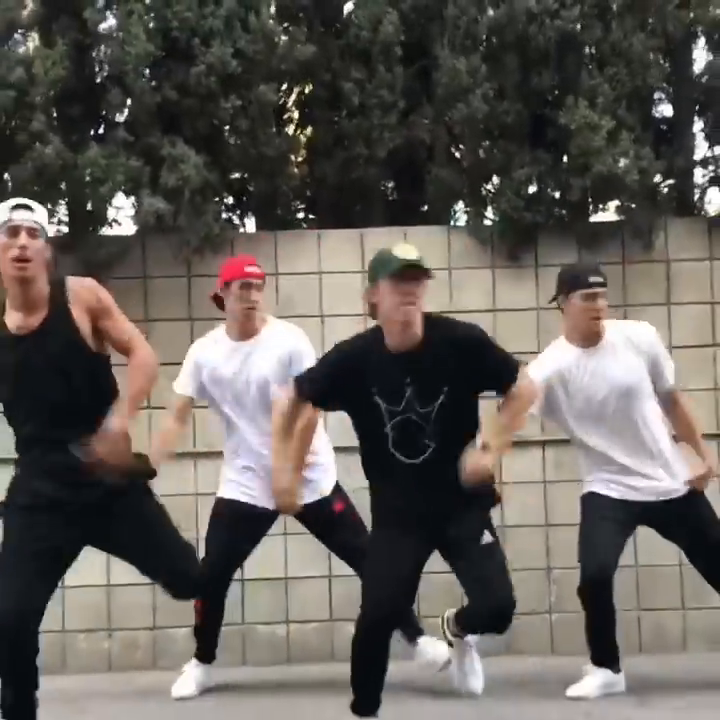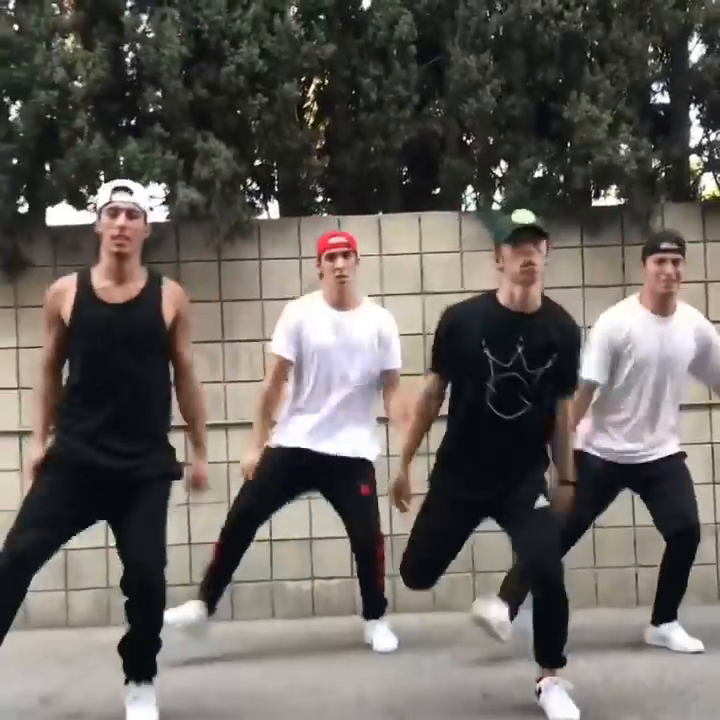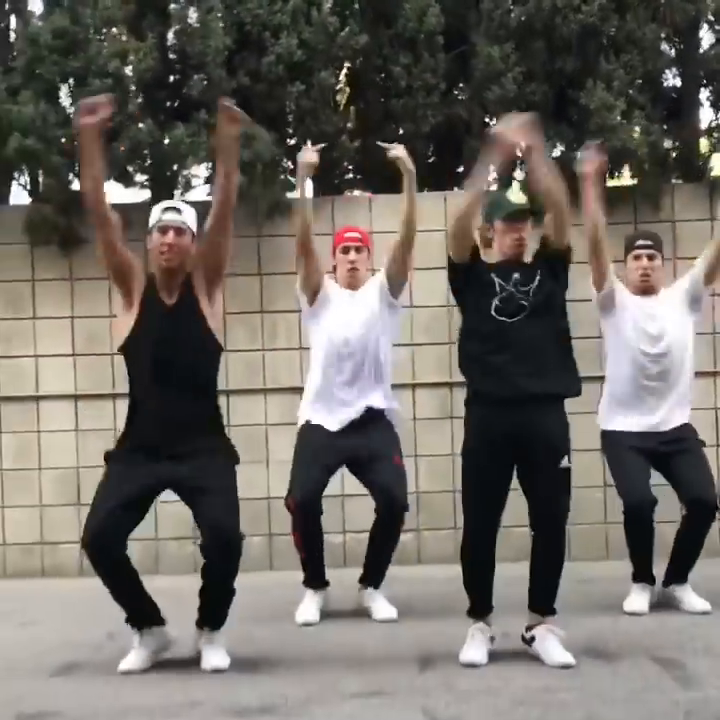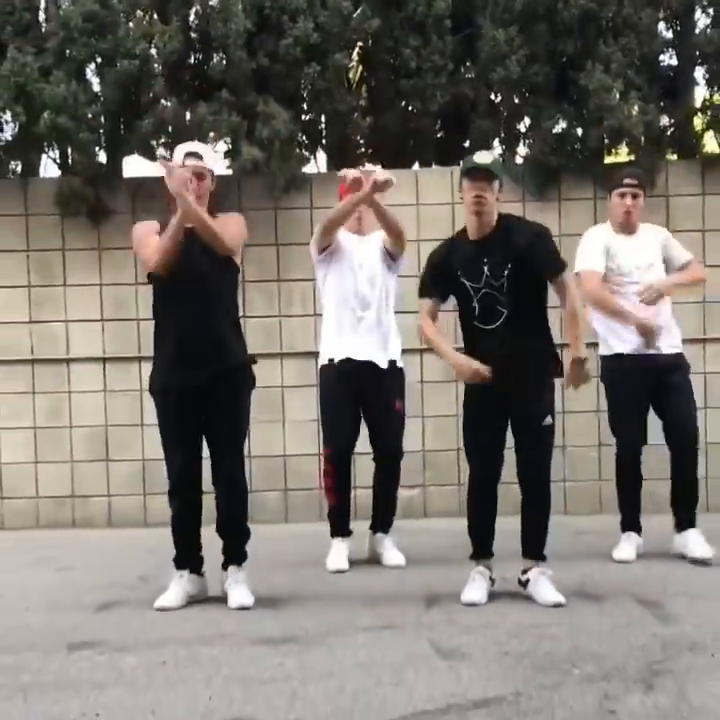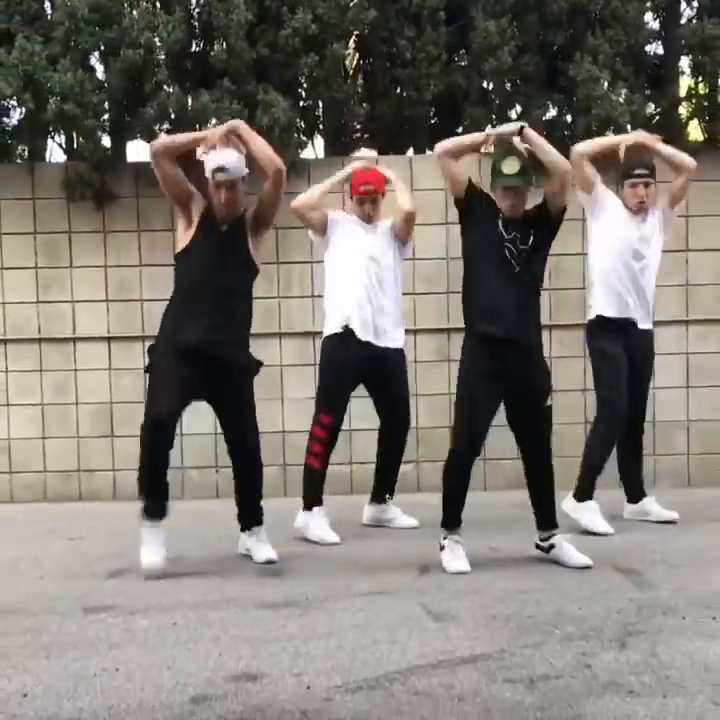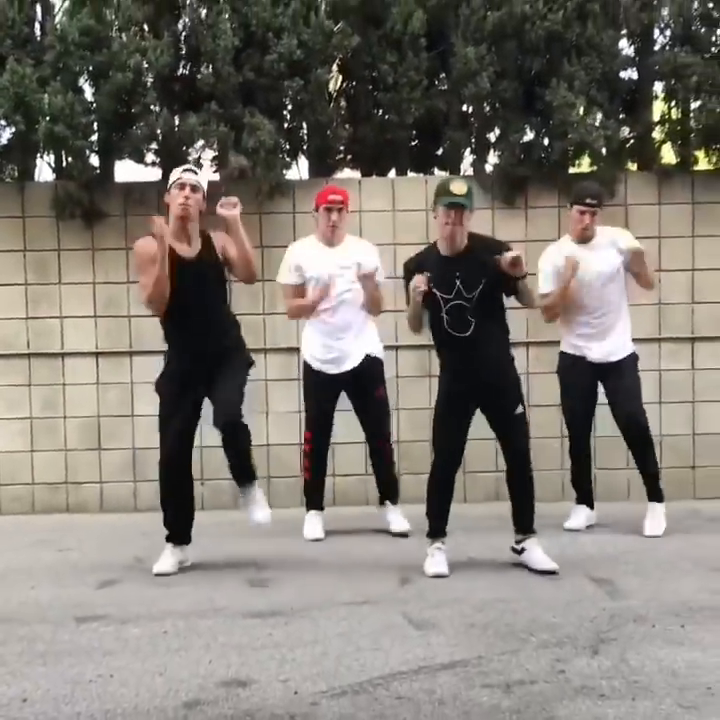
dt=0.4s
person 1, frame 1
left shoulder: (83, 296)
left elbow: (144, 357)
left wrist: (121, 421)
left hip: (111, 480)
left knee: (188, 575)
left ankle: (182, 584)
person 1, frame 2
left shoulder: (169, 296)
right shoulder: (66, 293)
left elbow: (186, 379)
right elbow: (51, 370)
left wrist: (201, 453)
left hip: (144, 464)
right hip: (76, 456)
left knee: (145, 578)
person 1, frame 3
left shoulder: (206, 285)
right shoulder: (132, 286)
left elbow: (224, 209)
right elbow: (96, 209)
left wrist: (229, 143)
right wrist: (89, 138)
left hip: (203, 447)
right hip: (141, 447)
left knee: (224, 537)
right knee: (99, 535)
left ankle: (211, 632)
right ankle: (149, 631)
person 1, frame 4
left shoulder: (228, 223)
right shoulder: (148, 231)
left elbow: (225, 242)
right elbow: (160, 264)
left wrist: (188, 202)
right wrist: (177, 204)
left hip: (227, 369)
right hip: (173, 373)
left knee: (229, 472)
right knee: (182, 478)
left ankle: (234, 569)
right ankle: (188, 572)
person 1, frame 5
left shoulder: (254, 224)
right shoulder: (191, 211)
left elbow: (277, 174)
right elbow: (159, 151)
left wrist: (242, 130)
right wrist: (212, 135)
left hip: (231, 354)
right hip: (181, 346)
left knee: (245, 446)
right knee: (158, 420)
left ankle: (251, 530)
right ankle: (152, 522)
person 1, frame 6
left shoulder: (218, 241)
right shoulder: (150, 245)
left elbow: (250, 275)
right elbow: (156, 305)
left wrist: (235, 223)
right wrist: (161, 250)
left hip: (226, 356)
right hip: (182, 364)
left knee: (230, 419)
right knee: (173, 454)
left ankle: (248, 483)
right ankle: (177, 545)
person 2, frame 1
left shoulder: (459, 339)
right shoulder: (352, 358)
left elbow: (523, 390)
right elbow: (297, 403)
left wrist: (489, 447)
right wrist: (286, 472)
left hip: (463, 505)
right hip: (399, 512)
left knee: (496, 607)
right knee: (378, 619)
left ankle: (458, 628)
person 2, frame 2
left shoulder: (561, 327)
right shoulder: (461, 319)
left elbow: (562, 408)
right elbow: (433, 393)
left wrist: (567, 480)
right wrist: (404, 464)
left hip: (523, 477)
right hip: (457, 473)
left knee: (547, 573)
right knee: (418, 572)
left ankle: (551, 679)
person 2, frame 3
left shoulder: (551, 264)
right shoulder: (469, 271)
left elbow: (561, 212)
right elbow: (458, 227)
left wrist: (532, 148)
right wrist: (492, 155)
left hip: (544, 410)
right hip: (488, 412)
left knee: (551, 524)
right knee: (480, 526)
left ankle: (540, 625)
right ankle: (480, 623)
person 2, frame 4
left shoulder: (529, 236)
right shoulder: (446, 255)
left elbow: (567, 290)
right elbow: (425, 319)
left wrist: (578, 352)
right wrist: (453, 357)
left hip: (533, 374)
right hip: (484, 379)
left knee: (535, 476)
right knee: (482, 477)
left ankle: (534, 568)
right ankle: (481, 567)
person 2, frame 5
left shoulder: (542, 221)
right shoulder: (477, 209)
left elbow: (563, 175)
right elbow: (444, 152)
left wrist: (527, 136)
right wrist: (499, 133)
left hip: (527, 351)
right hip: (482, 349)
left knee: (538, 448)
right knee: (466, 443)
left ankle: (548, 535)
right ankle: (450, 536)
person 2, frame 6
left shoulder: (491, 252)
right shoulder: (420, 264)
left elbow: (529, 303)
right elbow: (416, 326)
left wrist: (519, 275)
right wrist: (413, 301)
left hip: (498, 372)
right hip: (455, 377)
left knee: (519, 455)
right knee: (445, 461)
left ankle: (525, 540)
right ankle: (436, 544)
person 3, frame 1
left shoulder: (289, 341)
right shoulder: (203, 353)
right elbow: (177, 417)
right wrist: (155, 451)
left hip: (311, 478)
right hip: (244, 484)
left knee: (365, 557)
right knee: (212, 574)
left ankle: (417, 637)
right ankle: (203, 662)
person 3, frame 2
left shoulder: (380, 321)
right shoulder: (299, 314)
left elbow: (392, 389)
right elbow: (274, 381)
left wrist: (404, 422)
right wrist: (256, 444)
left hip: (351, 448)
right hip: (294, 442)
left knee: (367, 536)
right knee: (242, 517)
left ankle: (375, 619)
right ankle: (204, 604)
person 3, frame 3
left shoulder: (384, 292)
right shoulder: (319, 294)
left elbow: (404, 245)
right elbow: (305, 246)
left wrist: (409, 179)
right wrist: (304, 181)
left hip: (371, 418)
right hip: (321, 419)
left knee: (394, 500)
right knee: (300, 502)
left ankle: (372, 587)
right ankle: (314, 588)
person 3, frame 4
left shoulder: (384, 246)
right shoulder: (329, 244)
left elbow: (399, 235)
right elbow: (328, 223)
left wrist: (373, 194)
right wrist: (362, 189)
left hip: (383, 360)
right hip: (339, 360)
left knee: (389, 451)
right knee: (337, 451)
left ankle: (381, 535)
right ankle: (339, 538)
person 3, frame 5
left shoulder: (393, 232)
right shoulder: (335, 225)
left elbow: (409, 211)
right elbow: (299, 206)
left wrist: (391, 176)
right wrist: (344, 174)
left hip: (388, 339)
right hip: (345, 335)
left knee: (397, 422)
right knee: (329, 416)
left ankle: (380, 503)
right ankle: (311, 510)
person 3, frame 6
left shoulder: (363, 250)
right shoulder: (299, 252)
left elbow: (376, 308)
right elbow: (292, 309)
left wrist: (368, 285)
right wrist: (315, 301)
left hip: (362, 353)
right hip: (320, 357)
left knee: (378, 429)
right knee: (316, 435)
left ankle: (390, 503)
right ankle: (314, 510)
person 4, frame 1
left shoulder: (639, 337)
right shoulder: (548, 369)
left elbow: (670, 397)
left hip: (672, 483)
right hip: (609, 491)
right knee: (594, 578)
right ankle: (605, 669)
person 4, frame 2
right shoulder: (614, 323)
right elbow: (586, 390)
left hip: (660, 453)
right hip: (600, 450)
left knee: (685, 531)
right knee: (560, 531)
left ankle: (664, 622)
right ankle: (505, 608)
person 4, frame 3
right shoulder: (613, 301)
right elbow: (595, 245)
right wrist: (591, 186)
left hip: (675, 427)
right hip: (623, 429)
right knee: (639, 502)
left ankle: (676, 582)
right ankle: (642, 583)
person 4, frame 4
left shoulder: (658, 236)
right shoulder: (596, 238)
left elbow: (696, 271)
right elbow: (591, 291)
left wrist: (665, 287)
right wrist: (636, 320)
left hip: (668, 353)
right hip: (622, 357)
left knee: (685, 440)
right knee: (629, 447)
left ankle: (686, 528)
right ankle: (630, 531)
person 4, frame 5
left shoulder: (659, 212)
right shoulder: (602, 205)
left elbow: (688, 169)
right elbow: (578, 153)
left wrist: (650, 141)
right wrist: (624, 139)
left hip: (641, 327)
right hip: (607, 325)
left knee: (634, 416)
right knee: (613, 411)
left ankle: (637, 499)
right ankle: (582, 498)
person 4, frame 6
left shoulder: (618, 240)
right shoulder: (553, 256)
left elbow: (647, 283)
right elbow: (549, 313)
left wrist: (640, 258)
right wrist: (567, 284)
left hip: (618, 353)
right hip: (576, 356)
left knee: (635, 423)
right knee: (578, 434)
left ankle: (655, 500)
right ankle: (583, 505)
